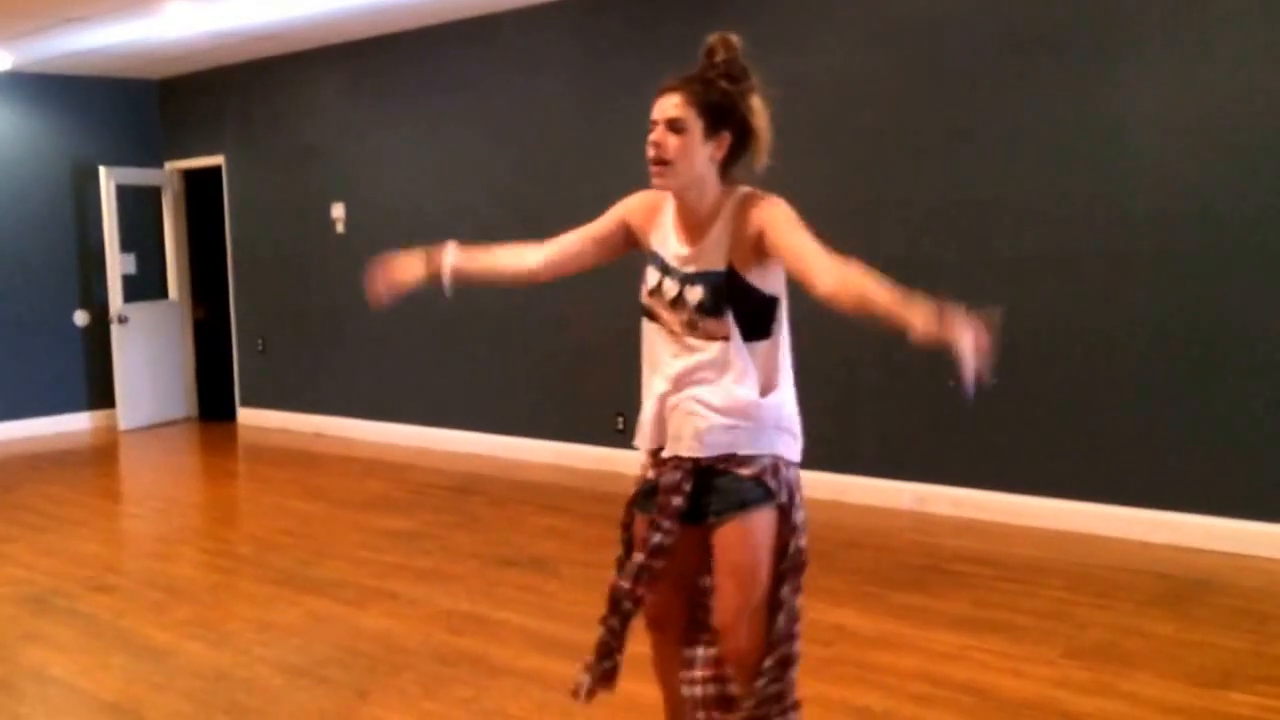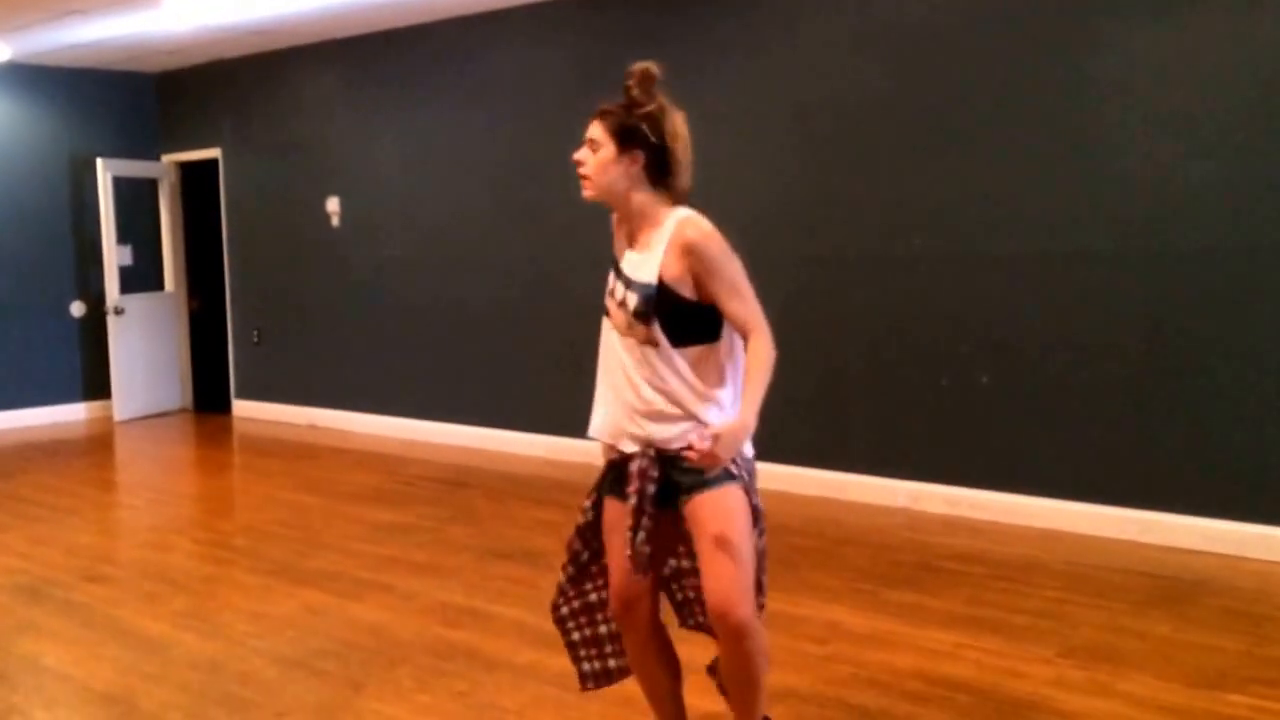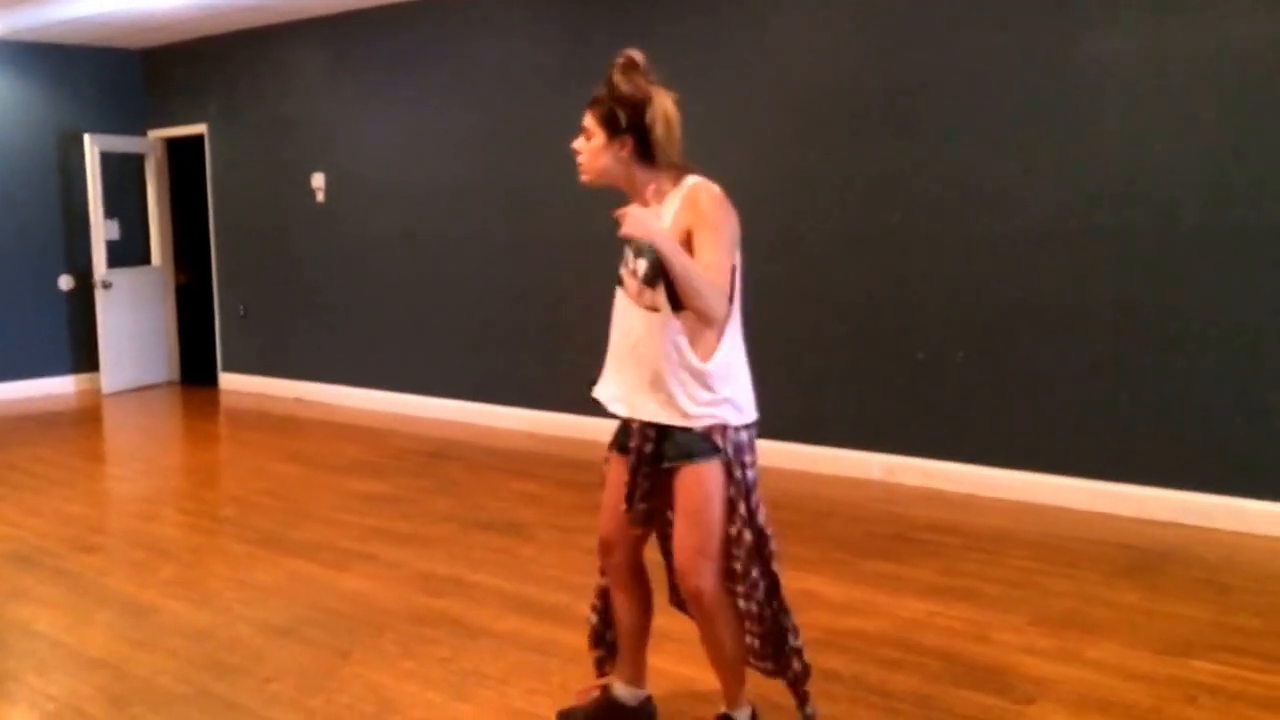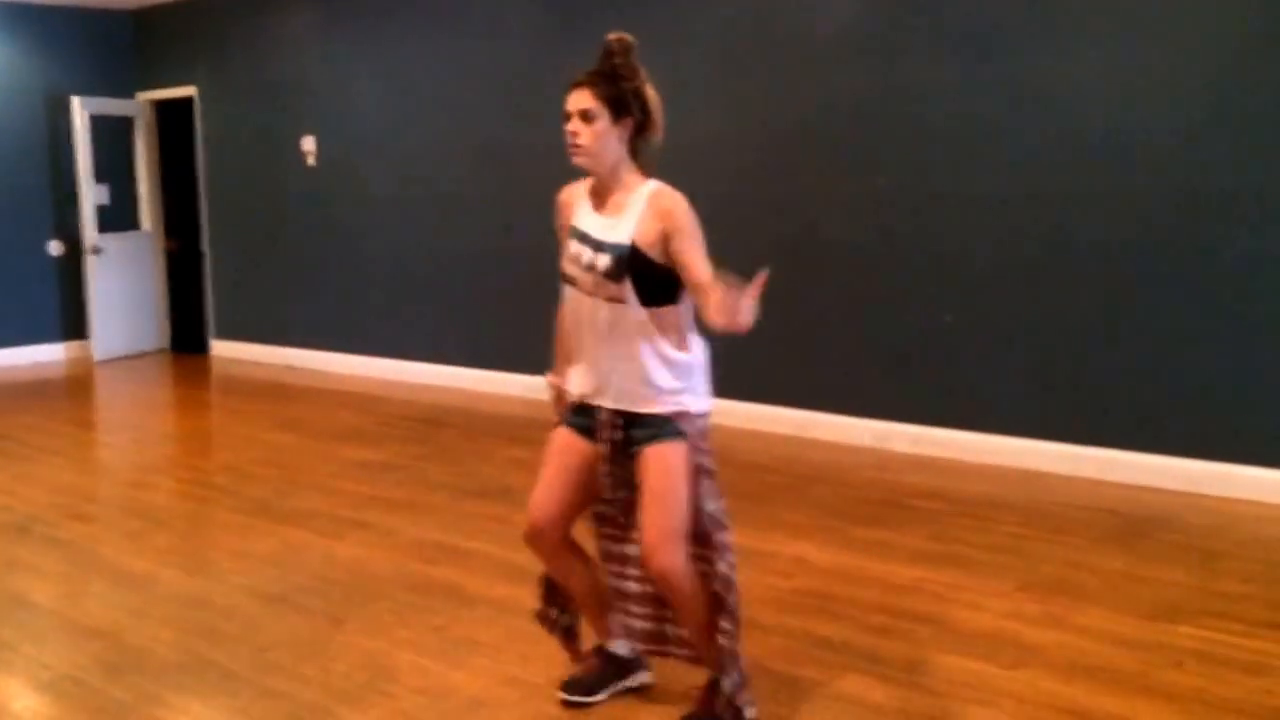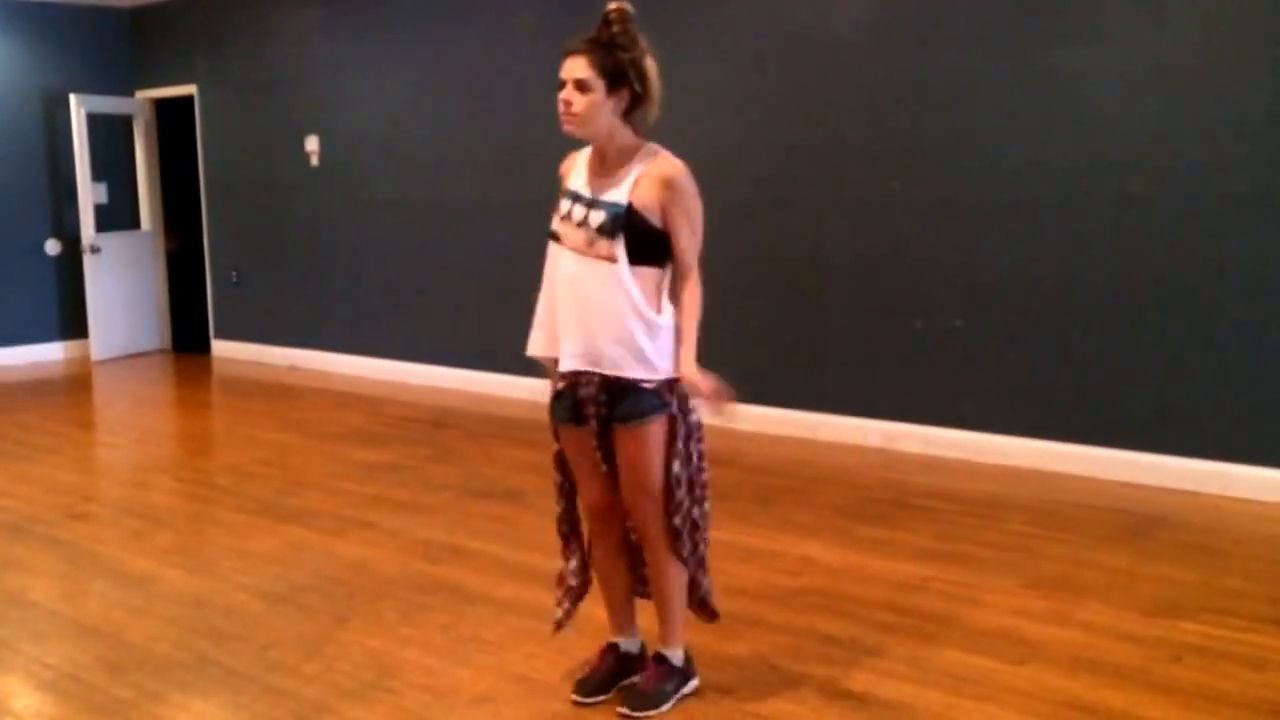
dt=1s
person 1, frame 1
left shoulder: (757, 217)
right shoulder: (644, 213)
left elbow: (829, 276)
right elbow: (543, 258)
left wrist: (916, 314)
right wrist: (440, 262)
left hip: (748, 455)
right hip: (667, 452)
left knee: (737, 629)
right knee: (664, 618)
person 1, frame 2
left shoulder: (690, 235)
right shoulder: (622, 226)
left elbow: (758, 334)
left wrist: (742, 422)
left hip: (703, 448)
right hip: (631, 448)
left knee: (731, 609)
right knee: (624, 603)
person 1, frame 3
left shoulder: (701, 199)
right shoulder: (640, 205)
left elbow: (712, 308)
left wrist: (661, 241)
left hip: (705, 419)
right hip: (642, 411)
left knee: (700, 577)
right knee: (615, 549)
person 1, frame 4
left shoulder: (664, 208)
right shoulder: (569, 202)
left elbow: (709, 300)
left wrist: (737, 310)
right wrist: (560, 372)
left hip: (664, 406)
right hip: (594, 401)
left knee: (664, 559)
right knee: (543, 526)
right ankle: (617, 651)
person 1, frame 5
left shoulder: (664, 175)
right shoulder: (572, 168)
left elbow: (689, 278)
left wrist: (687, 361)
left hip: (640, 375)
right hip: (575, 372)
left knee: (648, 519)
right knee: (596, 513)
left ankle: (673, 659)
right ankle: (623, 645)
